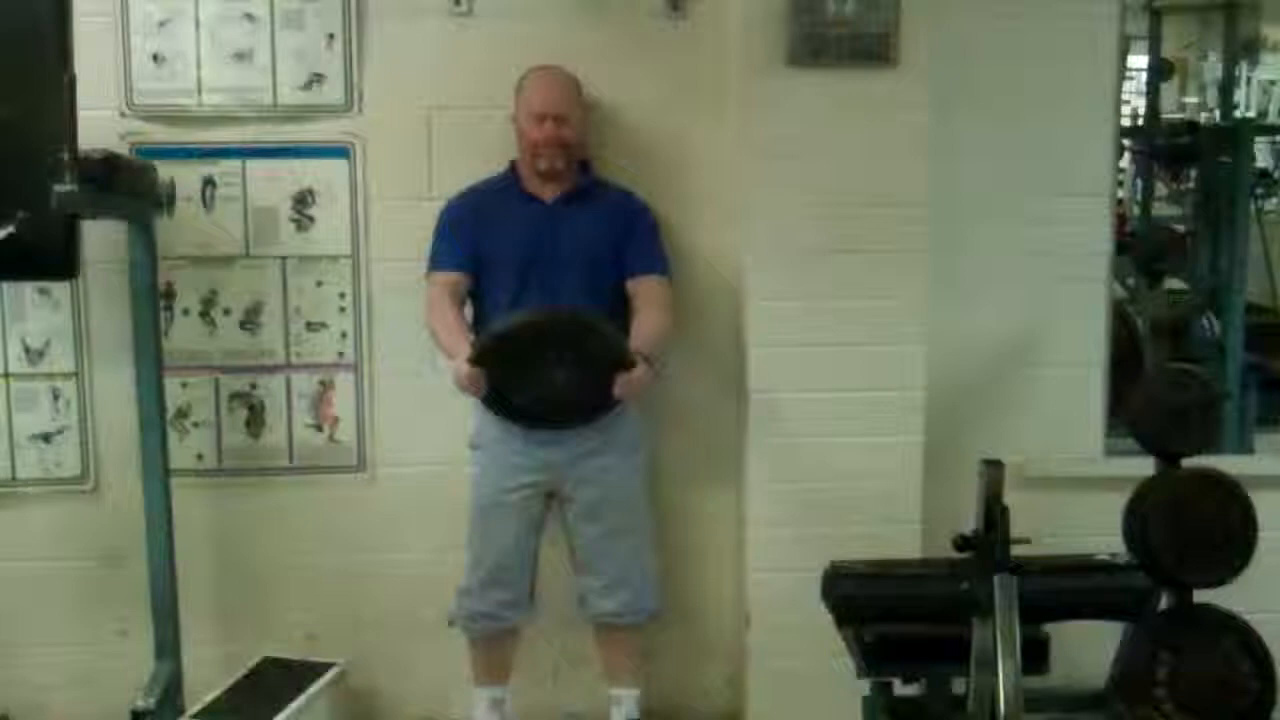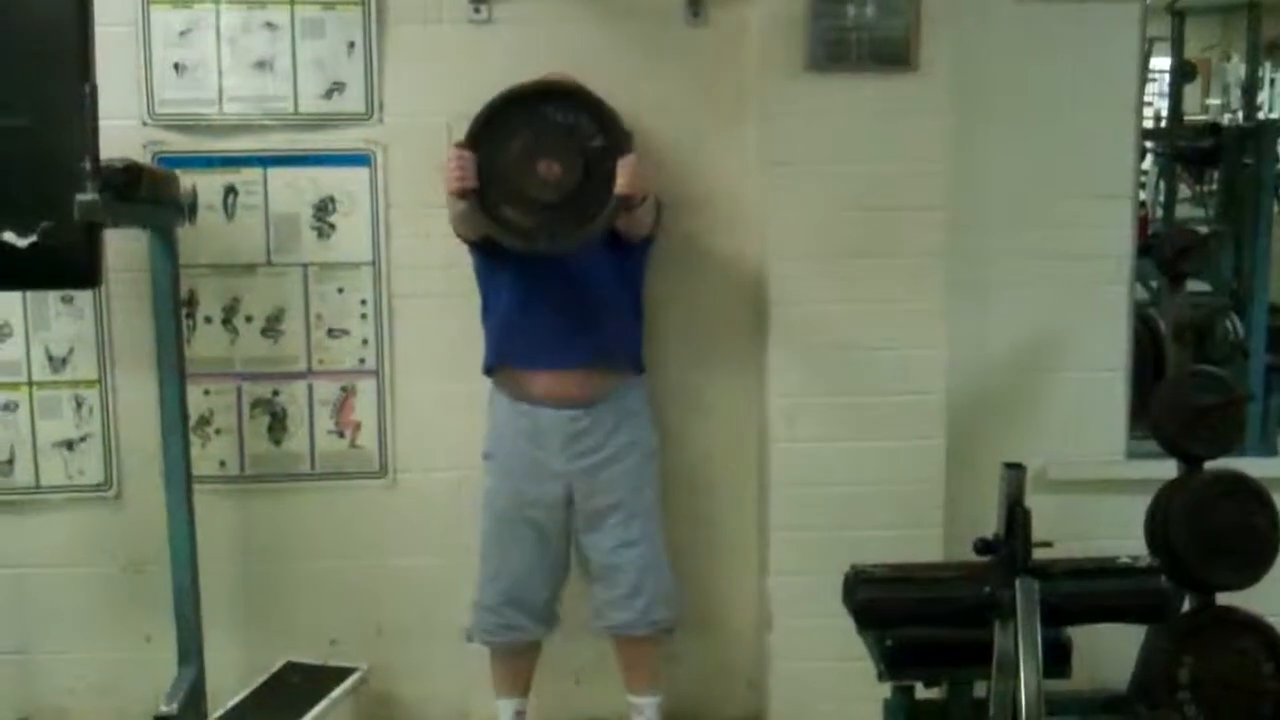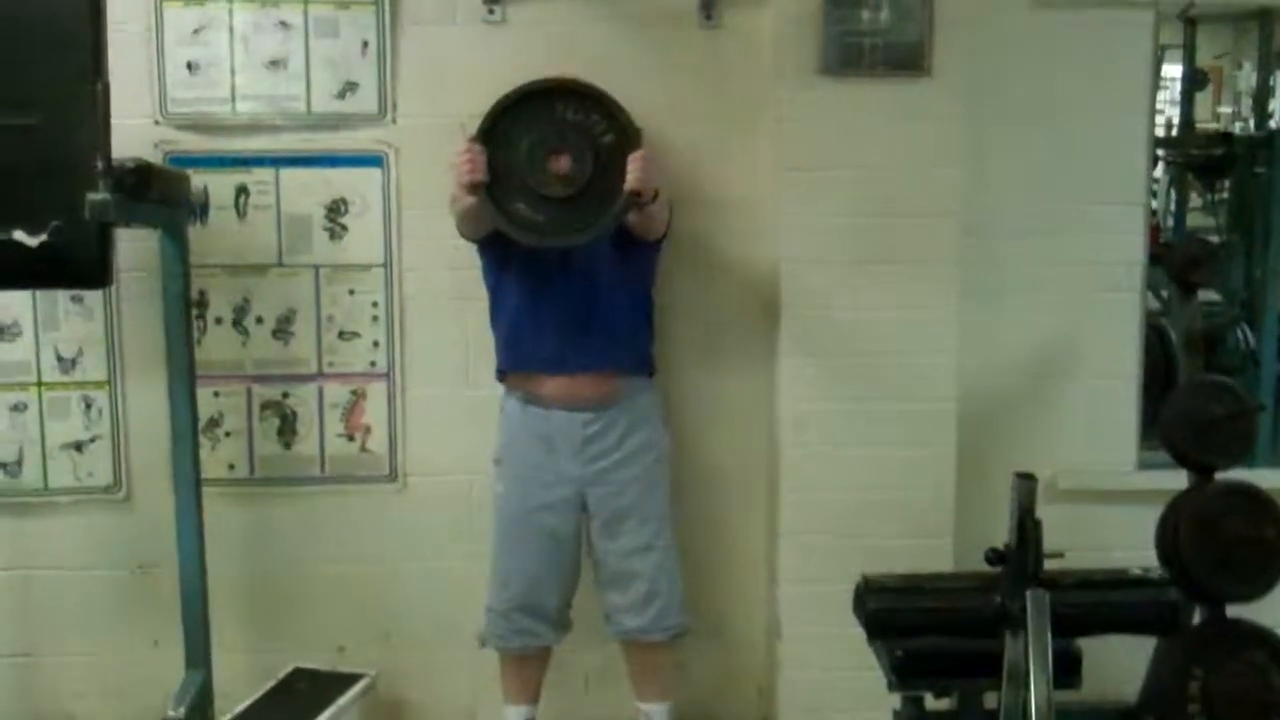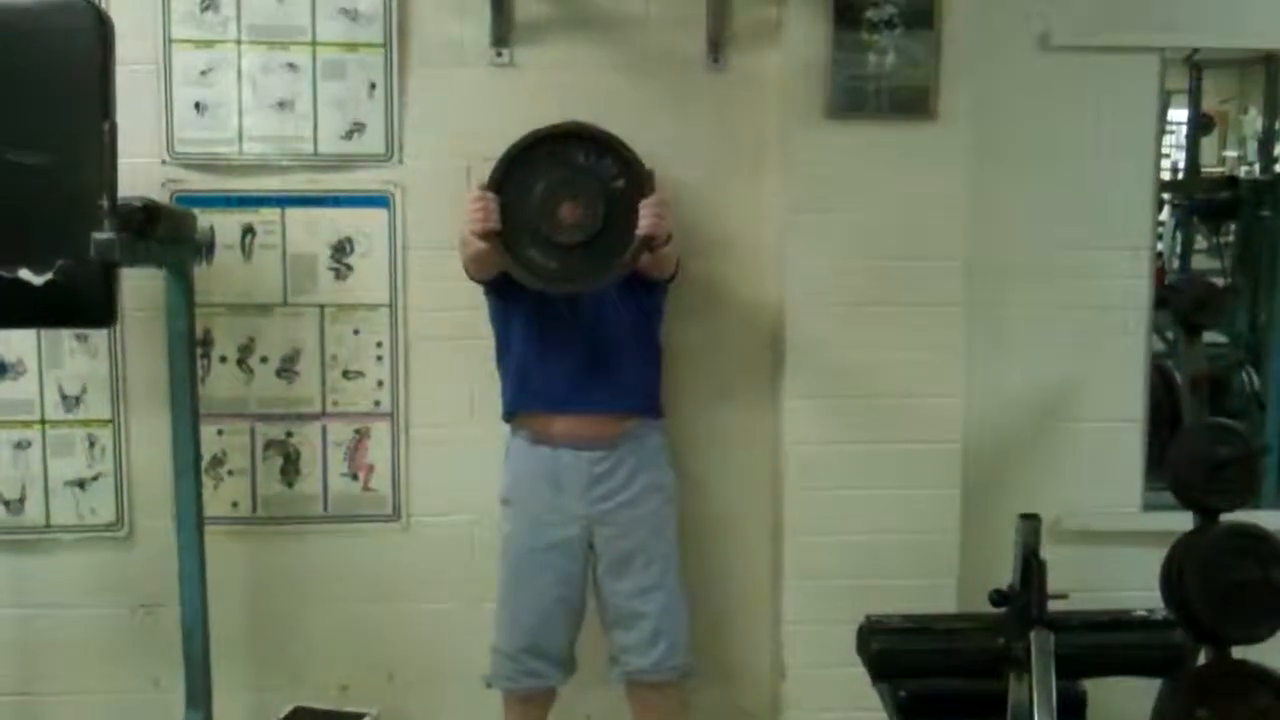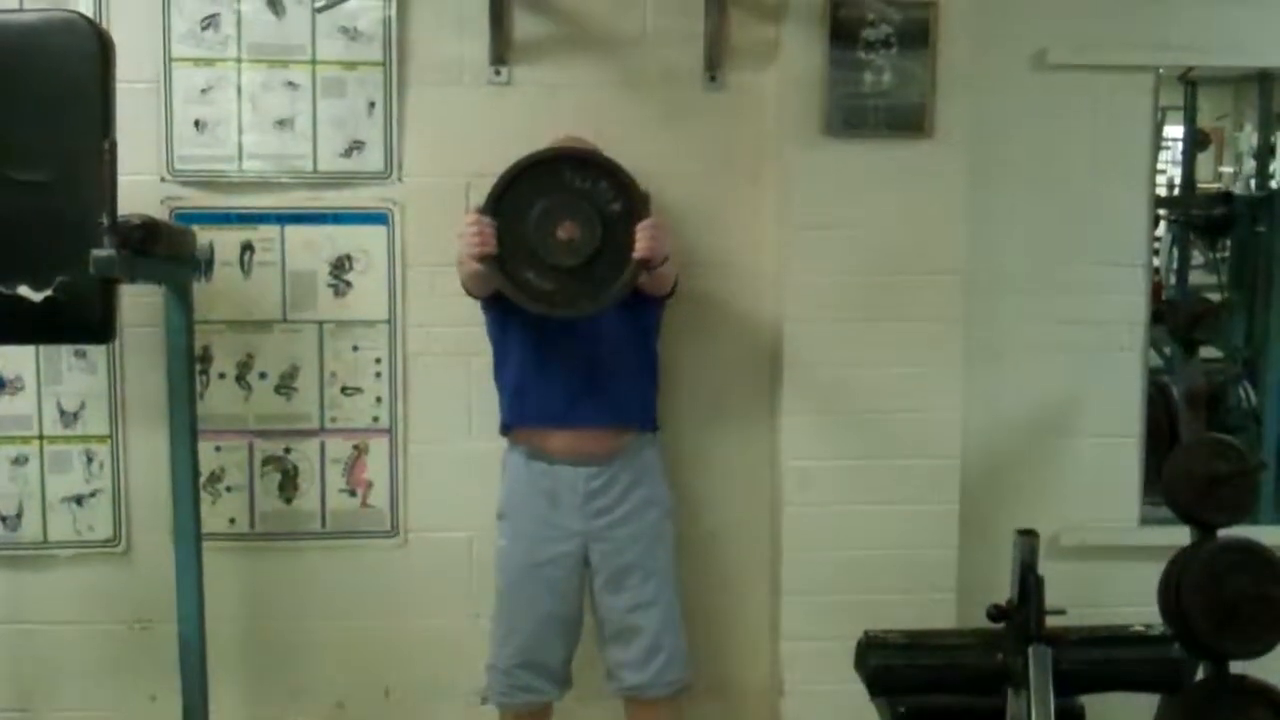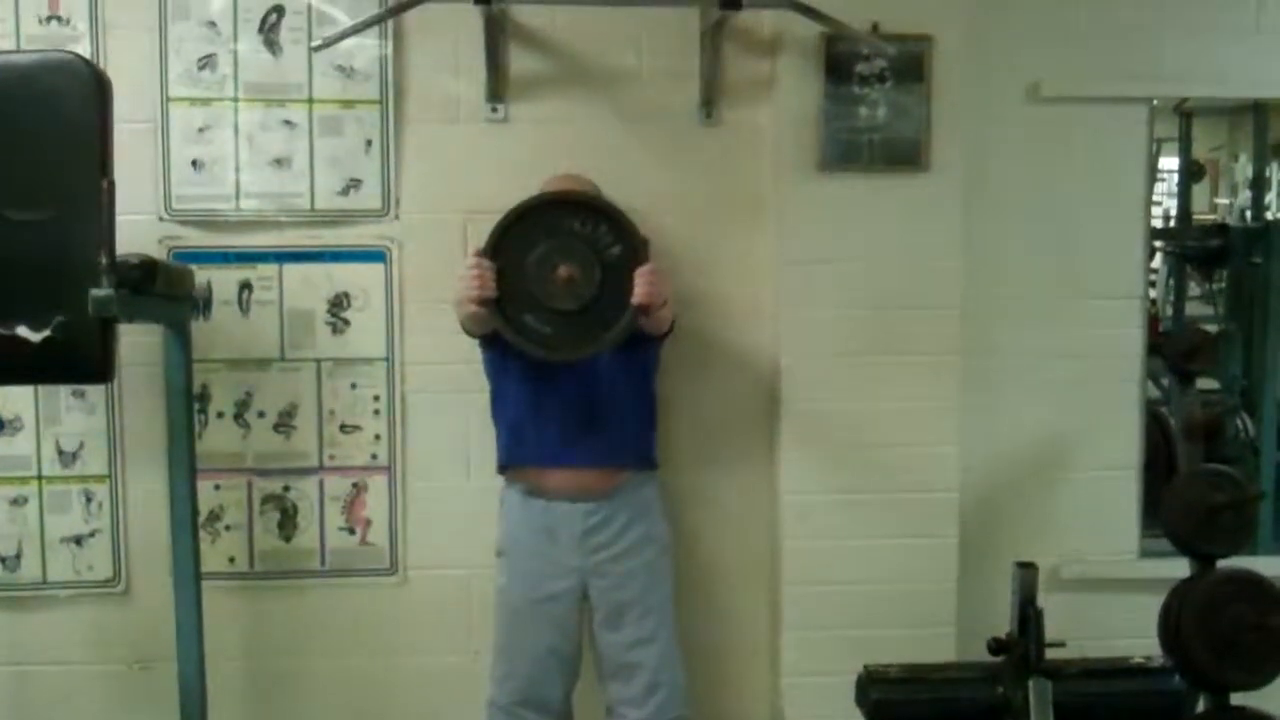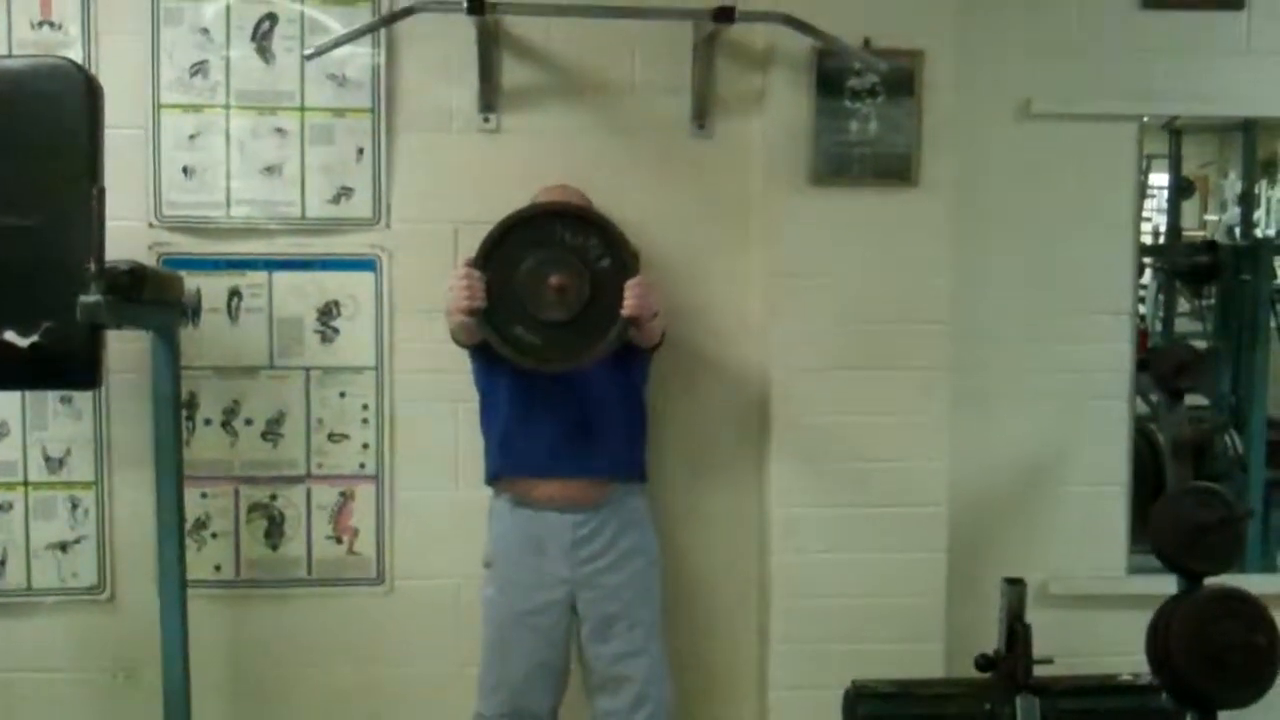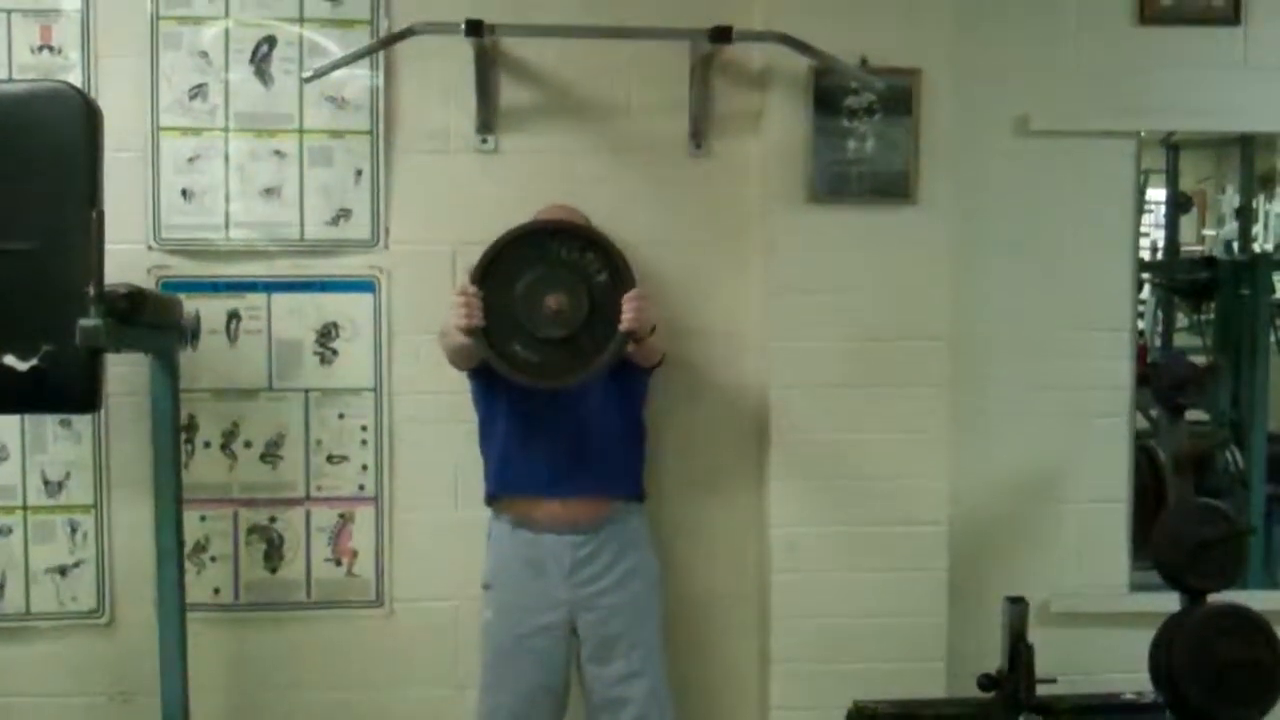
dt=0.5s
person 1, frame 1
left shoulder: (623, 211)
right shoulder: (472, 209)
left elbow: (653, 301)
right elbow: (442, 298)
left wrist: (644, 356)
right wrist: (460, 352)
left hip: (604, 424)
right hip: (508, 424)
left knee: (618, 581)
right knee: (492, 582)
person 1, frame 2
left shoulder: (614, 201)
left elbow: (639, 221)
right elbow: (468, 223)
left wrist: (633, 192)
right wrist: (461, 195)
left hip: (614, 417)
right hip: (522, 420)
left knee: (635, 583)
right knee: (510, 588)
person 1, frame 3
left shoulder: (623, 212)
left elbow: (653, 224)
right elbow: (473, 222)
left wrist: (649, 196)
right wrist: (467, 192)
left hip: (624, 419)
right hip: (533, 423)
left knee: (644, 590)
right knee: (522, 592)
person 1, frame 4
left shoulder: (633, 253)
left elbow: (662, 266)
right elbow: (481, 266)
left wrist: (660, 240)
right wrist: (477, 239)
left hip: (632, 458)
right hip: (540, 462)
left knee: (652, 633)
right knee: (528, 636)
person 1, frame 5
left shoulder: (629, 262)
left elbow: (661, 282)
right elbow: (480, 282)
left wrist: (659, 259)
right wrist: (471, 259)
left hip: (627, 474)
right hip: (536, 477)
left knee: (648, 646)
right knee: (525, 653)
person 1, frame 6
left shoulder: (626, 301)
left elbow: (658, 322)
right elbow: (478, 322)
left wrist: (657, 304)
right wrist: (471, 302)
left hip: (626, 511)
right hip: (533, 515)
person 1, frame 7
left shoulder: (616, 306)
left elbow: (648, 334)
right elbow: (468, 331)
left wrist: (647, 314)
right wrist: (461, 309)
left hip: (615, 522)
right hip: (522, 525)
person 1, frame 8
left shoulder: (614, 328)
left elbow: (650, 354)
right elbow: (463, 354)
left wrist: (645, 331)
right wrist: (459, 331)
left hip: (614, 543)
right hip: (522, 547)
